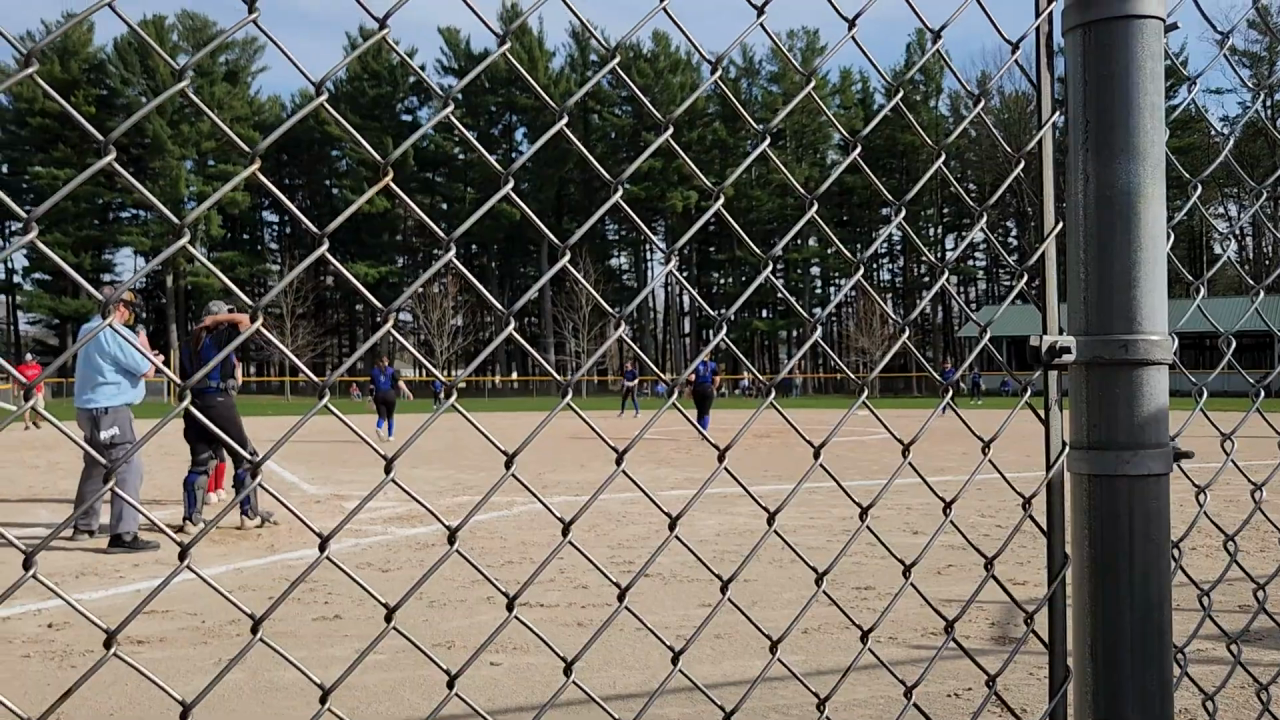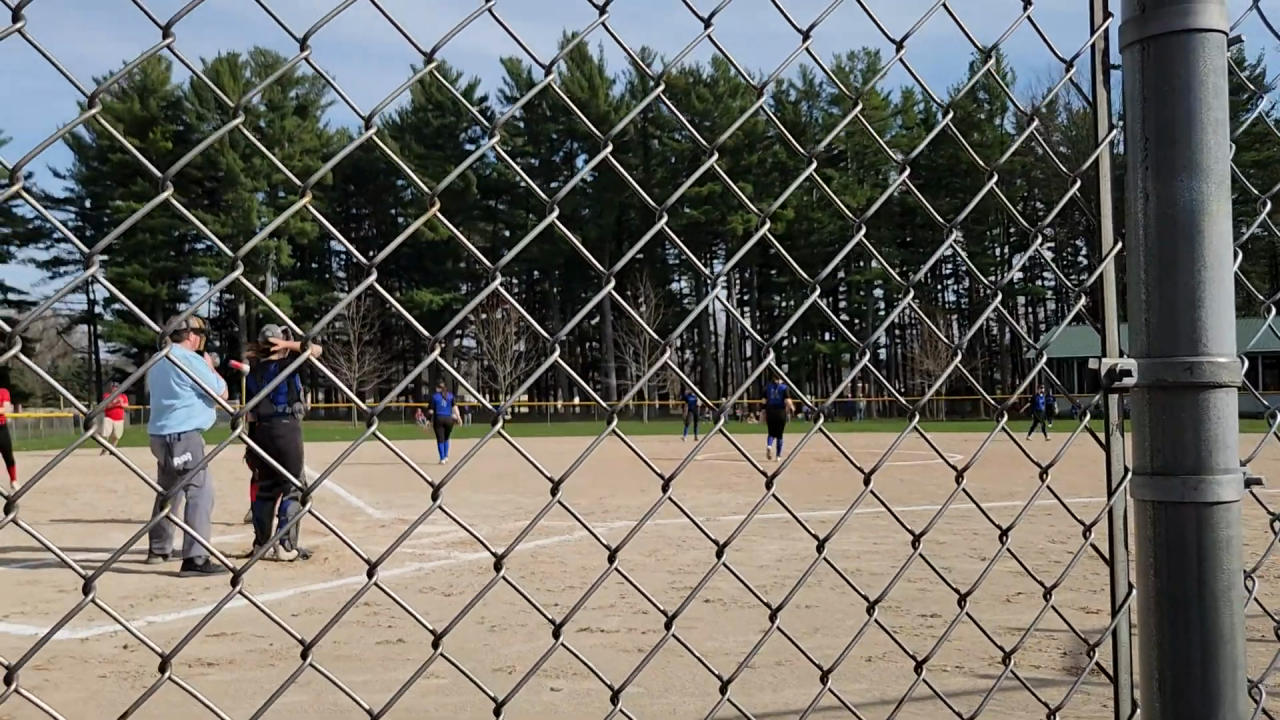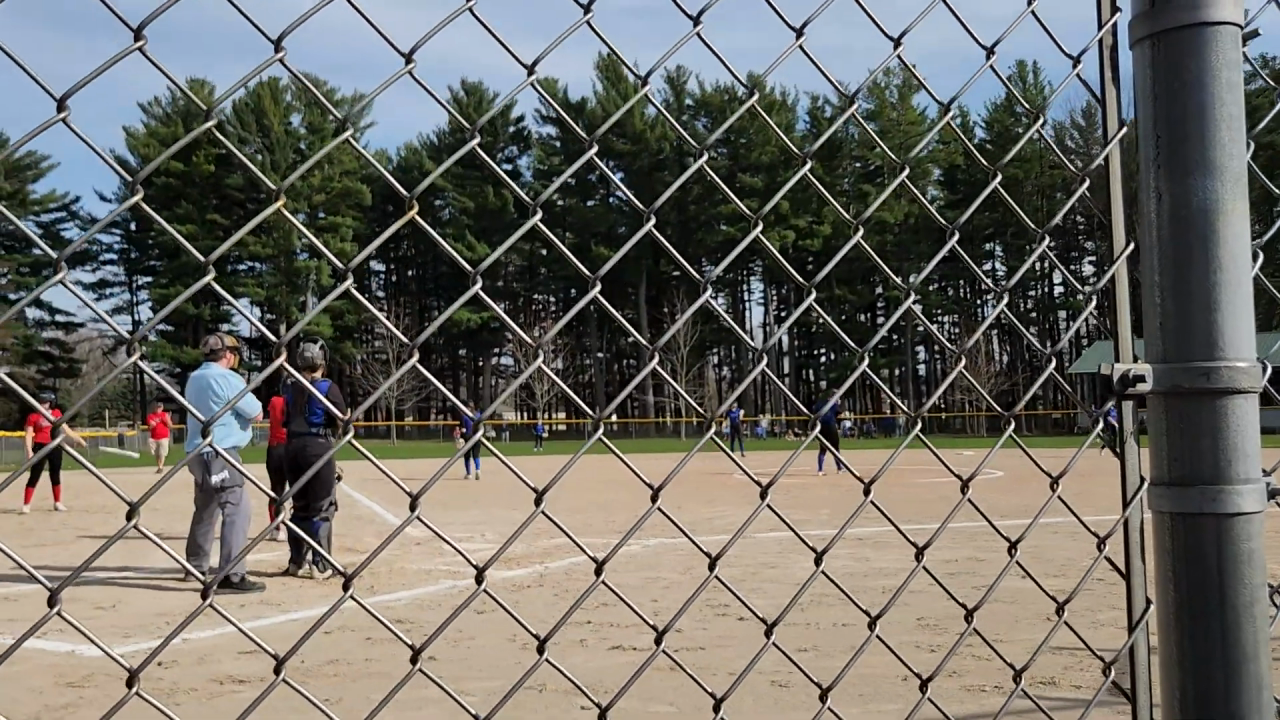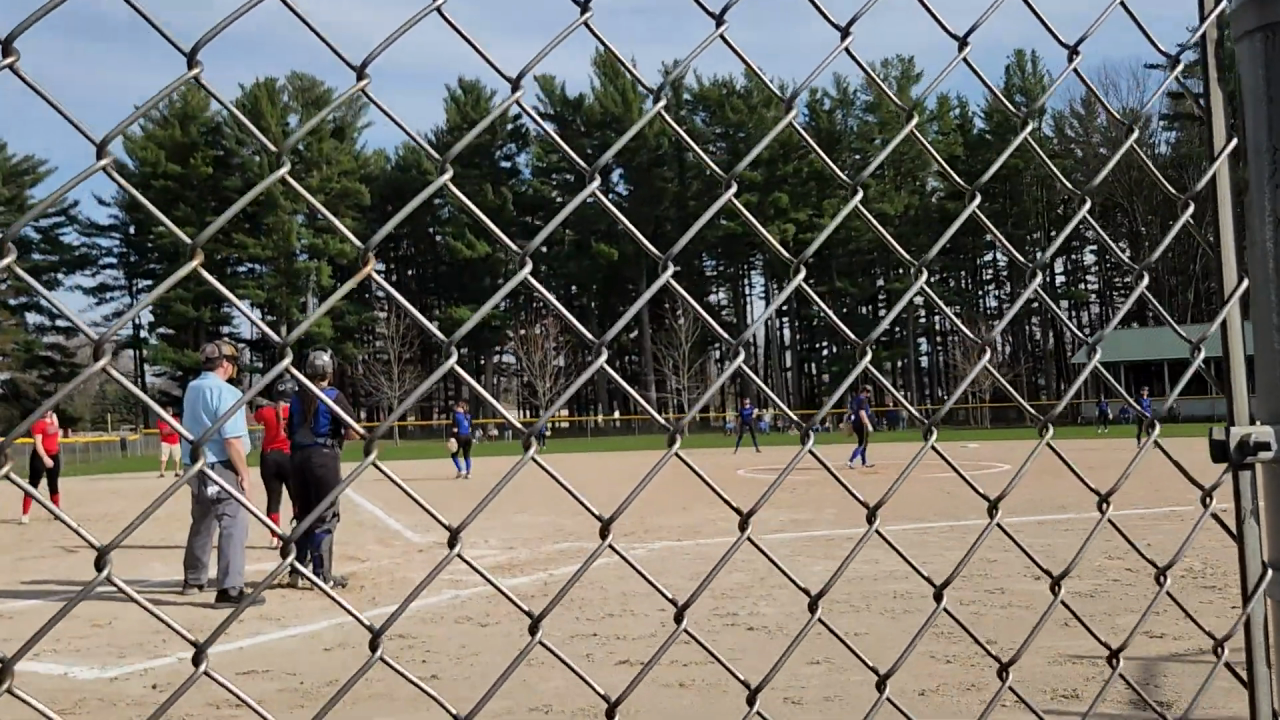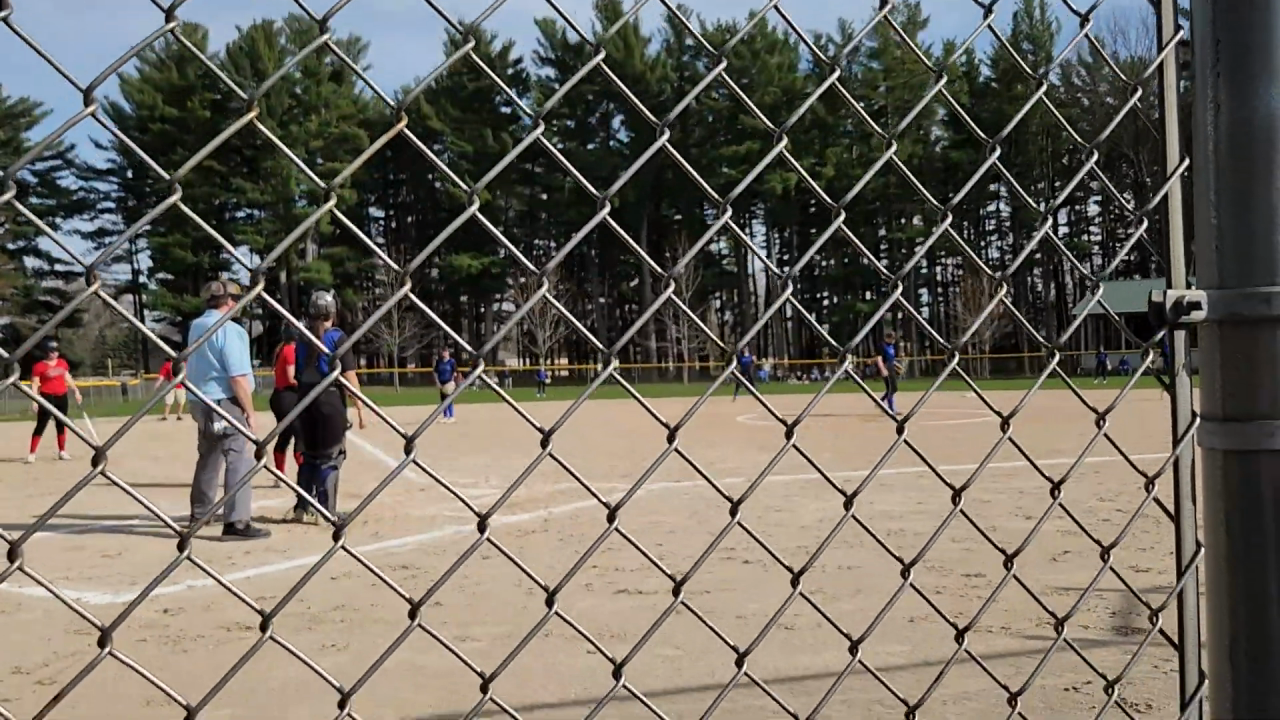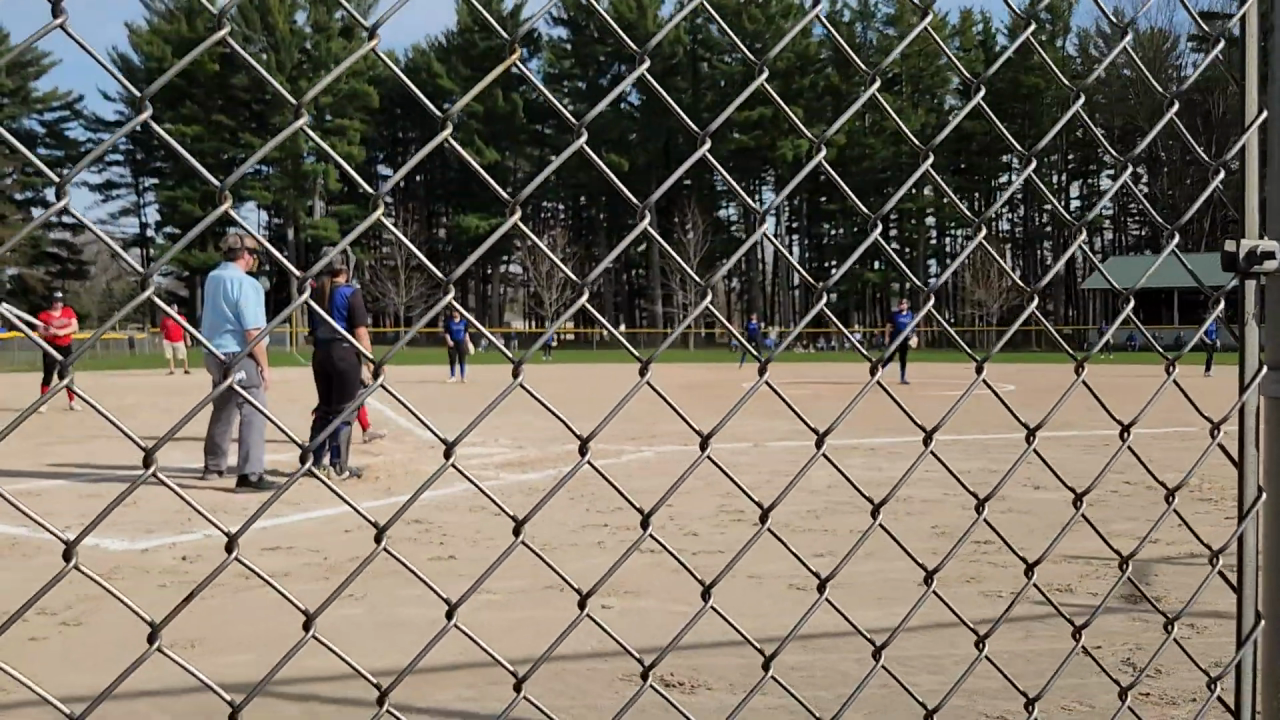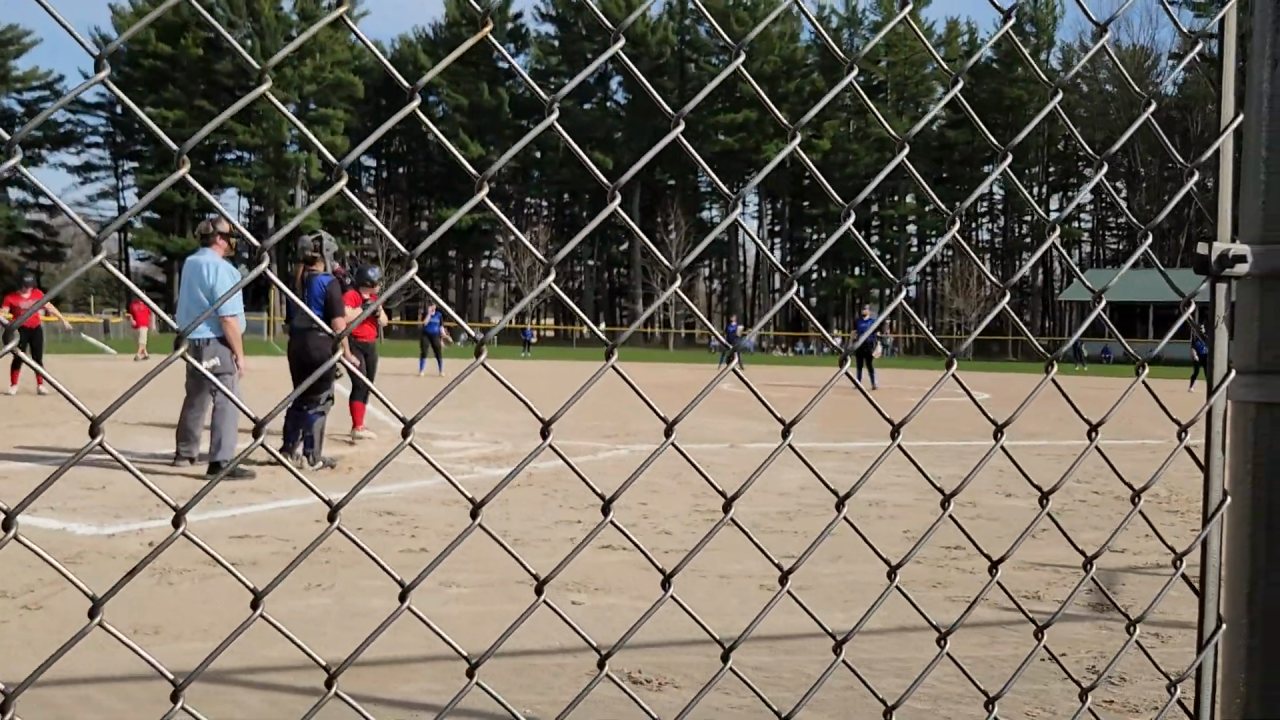
dt=0.7s
person 1, frame 1
left shoulder: (87, 330)
right shoulder: (116, 333)
right elbow: (148, 371)
left wrist: (146, 359)
right wrist: (144, 347)
left hip: (89, 409)
right hip: (110, 411)
left knee: (95, 467)
right knee: (128, 468)
left ankle: (84, 525)
right ankle: (123, 535)
person 1, frame 2
left shoulder: (158, 361)
right shoulder: (190, 360)
right elbow: (221, 393)
right wrist: (210, 367)
left hip: (161, 435)
right hip: (183, 436)
left knee: (168, 493)
right knee: (200, 493)
left ankle: (158, 549)
right ankle: (195, 559)
person 1, frame 3
left shoulder: (193, 379)
right shoulder: (228, 379)
right elbow: (256, 414)
right wrist: (244, 391)
left hip: (198, 452)
right hip: (220, 454)
left knee: (205, 511)
right knee: (237, 511)
left ankle: (196, 565)
right ankle: (231, 576)
person 1, frame 4
left shoulder: (191, 388)
right shoulder: (225, 391)
right elbow: (232, 440)
right wrist: (244, 474)
left hip: (196, 465)
right hip: (218, 466)
left knee: (202, 523)
right knee: (234, 524)
left ankle: (193, 580)
right ankle: (229, 590)
person 1, frame 5
left shoulder: (195, 327)
right shoulder: (230, 330)
right elbow: (238, 377)
right wrist: (250, 411)
left hip: (200, 402)
right hip: (223, 402)
left knee: (208, 459)
right knee: (240, 460)
left ankle: (199, 514)
right ankle: (236, 523)
person 1, frame 6
left shoulder: (212, 278)
right shoulder: (245, 282)
left elbow: (218, 318)
right elbow: (253, 331)
right wrist: (265, 366)
left hip: (215, 354)
right hip: (238, 356)
left knee: (222, 410)
right knee: (254, 413)
left ankle: (213, 466)
right ankle: (249, 475)
person 1, frame 7
left shoulder: (189, 263)
right shoulder: (222, 268)
right elbow: (228, 318)
right wrist: (240, 354)
left hip: (190, 340)
right hip: (213, 342)
left knee: (195, 397)
right knee: (227, 400)
left ankle: (185, 452)
right ankle: (221, 463)
person 2, frame 1
left shoulder: (188, 346)
right shoulder: (221, 338)
left elbow: (185, 381)
right elbow: (247, 319)
right wrist: (218, 319)
left hip: (195, 407)
right hip: (219, 404)
left knee: (200, 463)
right knee: (244, 457)
left ankle: (192, 520)
right ankle: (250, 514)
person 2, frame 2
left shoulder: (253, 373)
right shoulder: (285, 365)
left elbow: (252, 413)
right elbow: (316, 349)
right wrist: (288, 344)
left hip: (262, 430)
right hip: (285, 429)
left knee: (266, 489)
right knee: (293, 488)
left ankle: (261, 545)
right ankle: (287, 547)
person 2, frame 3
left shoulder: (292, 390)
right shoulder: (327, 387)
left elbow: (288, 423)
right elbow: (342, 423)
right wrist: (347, 421)
left hip: (293, 448)
right hip: (318, 448)
left knee: (301, 508)
right knee: (322, 509)
left ankle: (297, 562)
right ankle: (321, 566)
person 2, frame 4
left shoulder: (297, 398)
right shoulder: (334, 396)
left elbow: (291, 433)
right elbow: (354, 432)
right wrist: (339, 431)
left hip: (298, 458)
right hip: (324, 458)
left knee: (303, 516)
right knee: (325, 518)
left ankle: (297, 573)
right ankle: (323, 576)
person 2, frame 5
left shoulder: (302, 339)
right shoulder: (337, 337)
left elbow: (299, 374)
right elbow: (348, 375)
left wrist: (305, 398)
right wrist: (360, 408)
left hip: (305, 398)
right hip: (330, 398)
left knee: (309, 454)
right knee: (330, 456)
left ankle: (302, 508)
right ankle: (327, 512)
person 2, frame 6
left shoulder: (318, 294)
right shoulder: (350, 293)
left elbow: (316, 329)
right elbow: (361, 333)
right wrist: (371, 364)
left hip: (321, 355)
right hip: (345, 355)
left knee: (325, 410)
right knee: (343, 412)
left ankle: (316, 463)
right ankle: (339, 467)
person 2, frame 7
left shoulder: (296, 282)
right shoulder: (328, 282)
left elbow: (291, 318)
right elbow: (337, 323)
right wrist: (346, 353)
left hip: (296, 343)
right hip: (321, 344)
left knee: (300, 398)
right knee: (318, 401)
left ankle: (288, 451)
right ankle: (312, 457)
